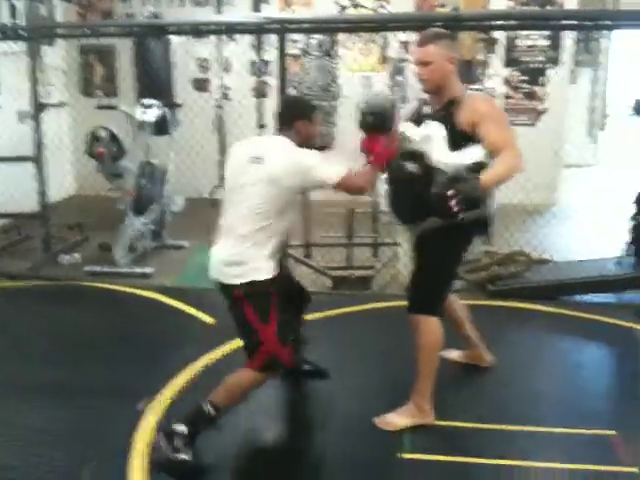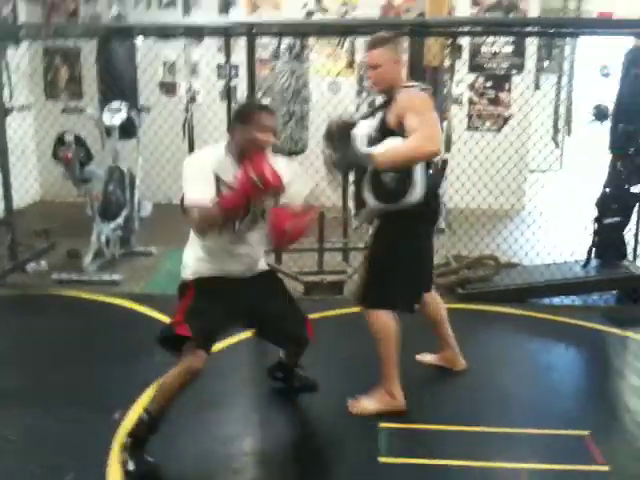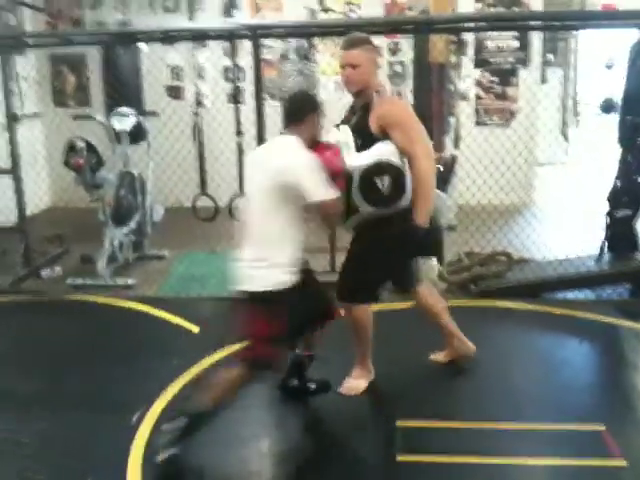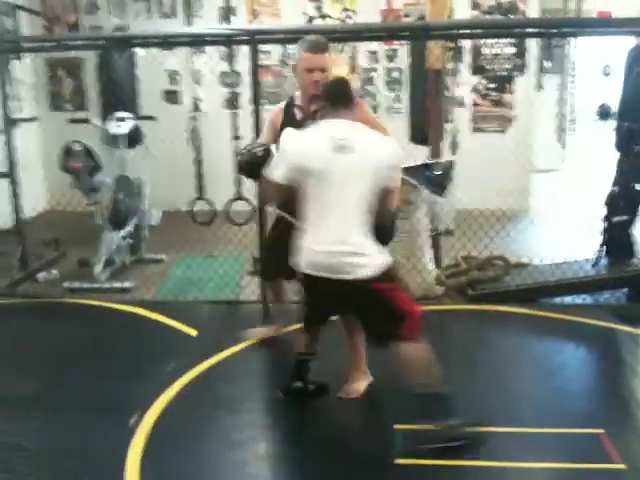
dt=0.3s
person 1, frame 1
left shoulder: (476, 106)
right shoulder: (427, 107)
left elbow: (511, 157)
left wrist: (478, 185)
left hip: (450, 219)
left knee: (423, 305)
right knee: (437, 292)
left ankle: (421, 405)
right ankle: (477, 351)
person 1, frame 2
left shoulder: (411, 99)
right shoulder: (393, 103)
left elbow: (428, 142)
right elbow: (384, 150)
left wrist: (368, 158)
right wrist: (348, 142)
left hip: (407, 214)
right hip: (407, 211)
left knee: (376, 301)
right knee: (418, 286)
left ankle: (390, 392)
right ankle: (451, 353)
person 1, frame 3
left shoulder: (388, 107)
right shoulder: (357, 109)
left elbow: (423, 158)
left wrist: (419, 221)
left hip: (387, 219)
right hip: (377, 215)
left knee: (352, 293)
right knee: (407, 282)
left ankle: (364, 366)
right ankle: (456, 341)
person 1, frame 4
left shoulder: (351, 110)
right shoulder: (281, 113)
right hip: (293, 215)
right knee: (270, 272)
left ankle: (360, 370)
right ankle: (277, 324)
person 2, frame 1
left shoulder: (243, 149)
right shoulder: (300, 160)
right elbow: (356, 184)
right wrist: (378, 157)
left hip: (234, 259)
right hip: (246, 272)
left knee: (297, 302)
right knee: (268, 362)
left ankle: (293, 360)
right ankle: (183, 431)
person 2, frame 2
left shoulder: (278, 167)
right shoulder: (203, 162)
left elbow: (296, 209)
right elbow: (201, 223)
left wrist: (292, 220)
right wrist: (243, 192)
left hip: (254, 271)
right hip: (209, 275)
left knee: (299, 332)
right knee: (192, 362)
left ankle: (285, 371)
right ankle: (135, 440)
person 2, frame 3
left shoulder: (264, 153)
right shoulder: (300, 159)
right elbow: (331, 213)
right wrist: (330, 172)
left hip: (282, 265)
right hip: (268, 278)
left knee: (319, 313)
right knee: (257, 362)
left ankle: (296, 377)
right ankle: (186, 421)
person 2, frame 4
left shoulder: (298, 141)
right shoulder: (384, 145)
left elbow: (272, 194)
right elbow: (386, 204)
left hip: (313, 260)
right hip: (362, 262)
left knee: (314, 320)
right knee: (408, 331)
left ankle: (298, 380)
right ankle: (438, 411)
